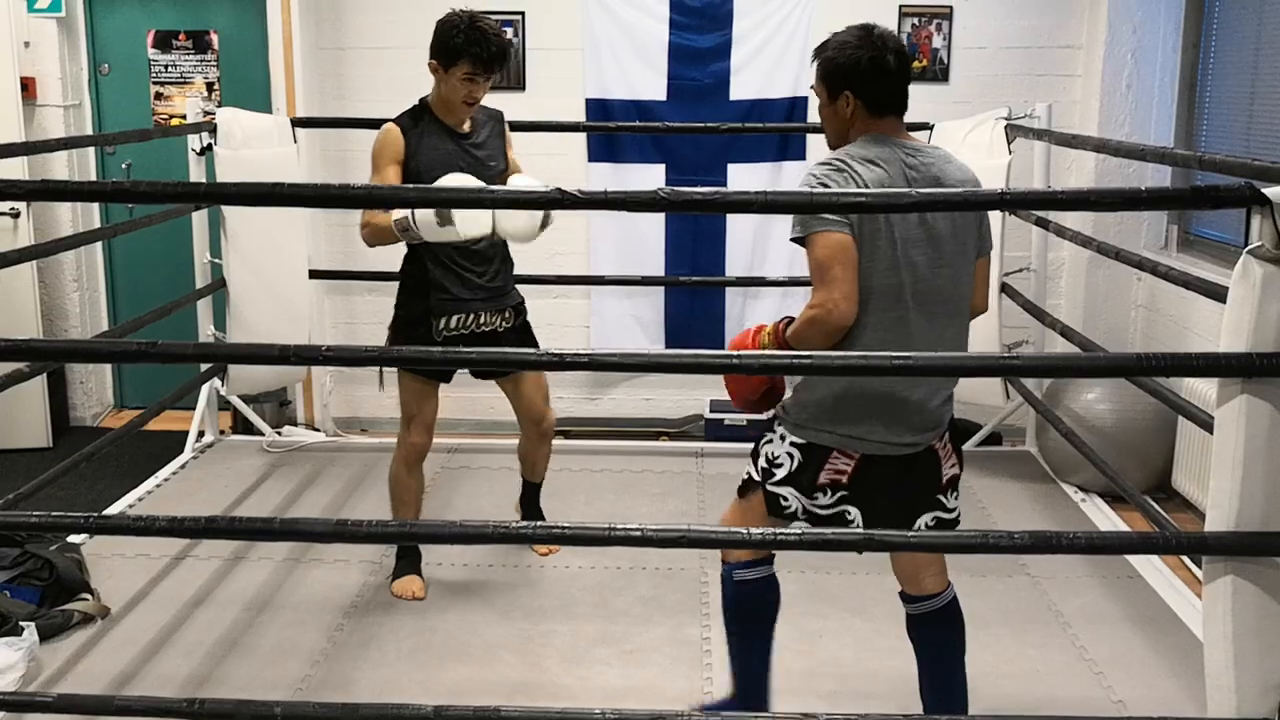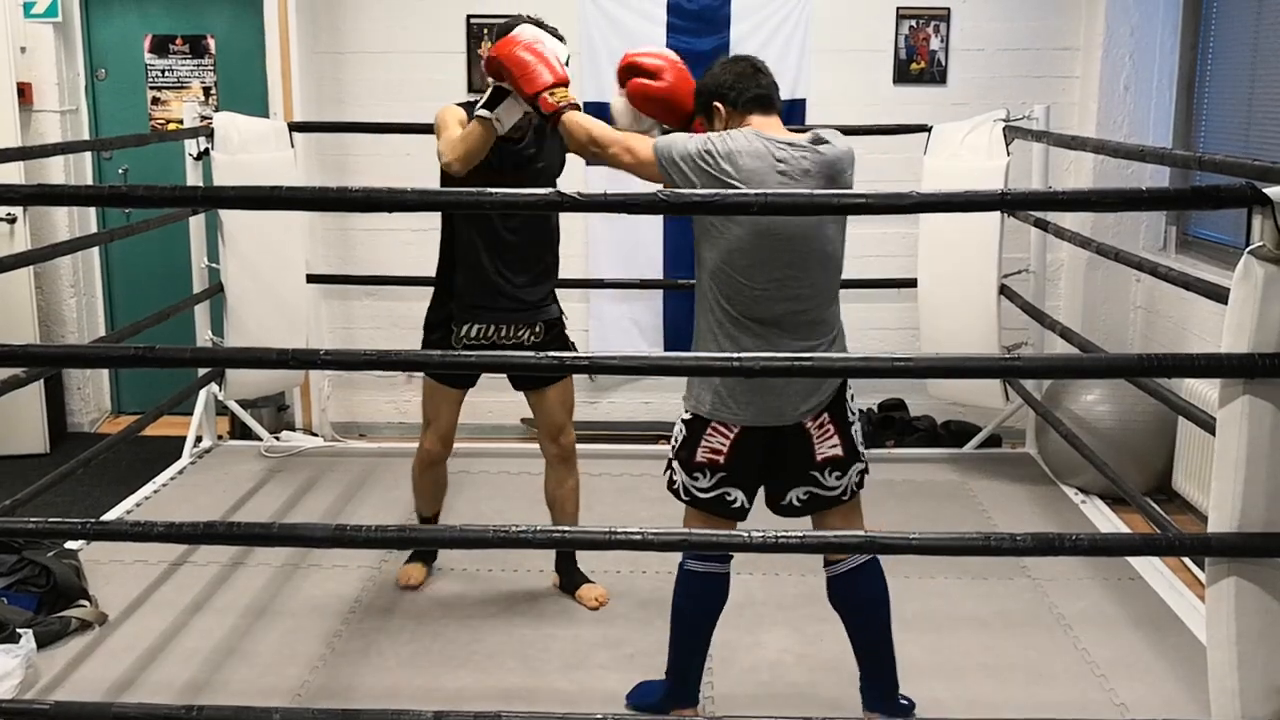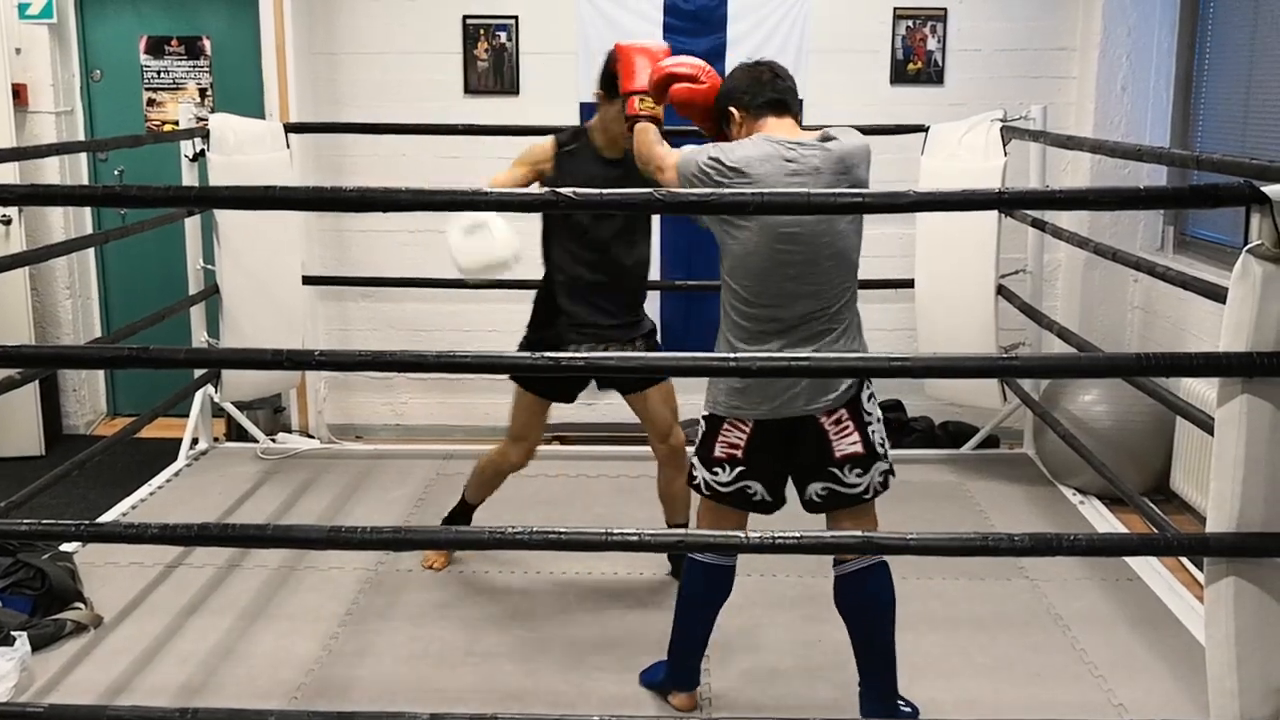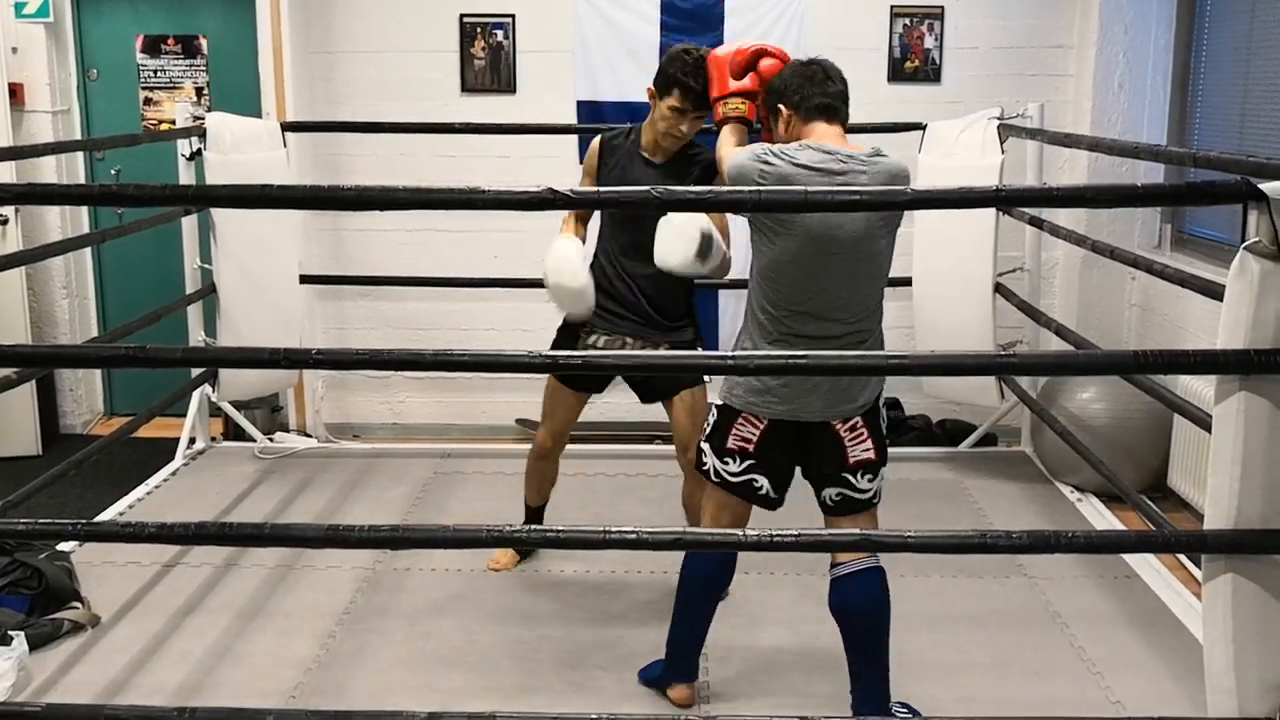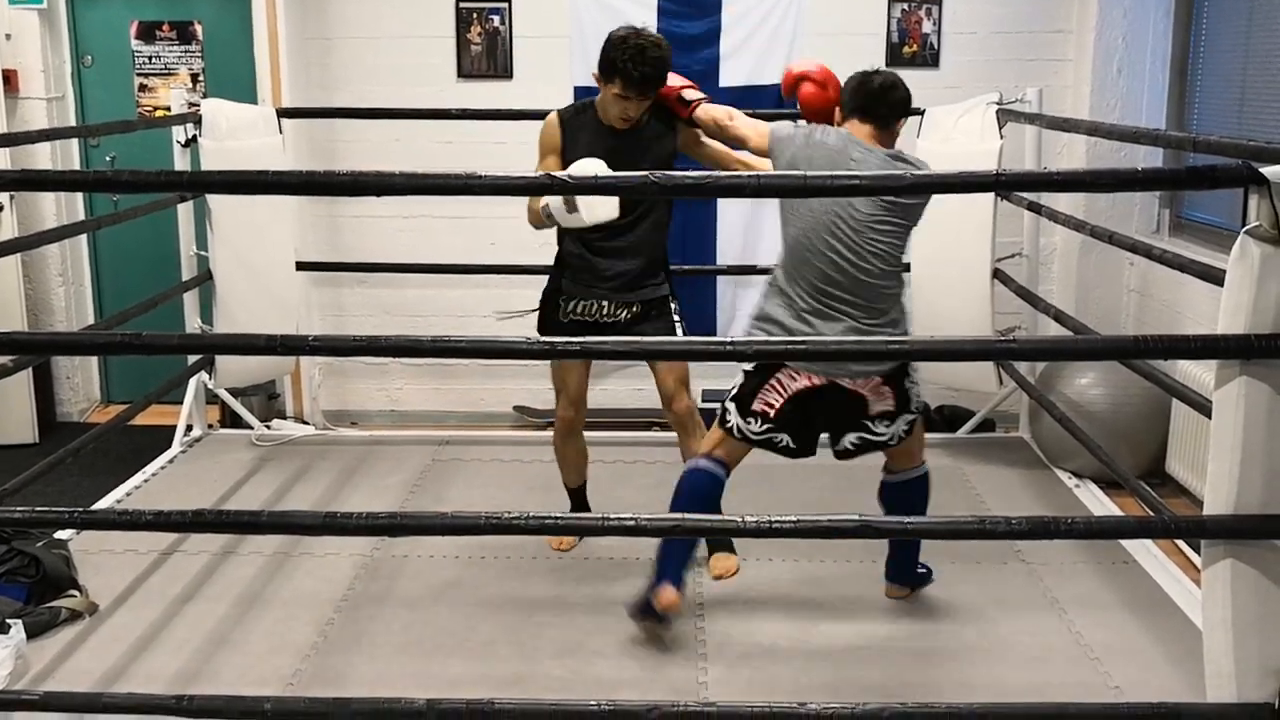
dt=0.7s
person 1, frame 1
left shoulder: (835, 177)
right shoulder: (961, 179)
left elbow: (834, 310)
right elbow: (975, 302)
left wrist: (775, 343)
left hip: (838, 425)
right hip: (924, 423)
left knee: (741, 539)
right knee: (925, 579)
person 1, frame 2
left shoulder: (707, 158)
right shoulder: (836, 159)
left elbow: (604, 144)
left wrist: (552, 97)
right wrist: (680, 109)
left hip: (727, 401)
right hip: (817, 396)
left knee: (707, 545)
right knee: (847, 542)
person 1, frame 3
left shoulder: (721, 166)
right shoulder: (851, 153)
left elbow: (654, 162)
left wrist: (641, 103)
right wrist: (713, 100)
left hip: (747, 397)
right hip: (834, 391)
left knee: (713, 537)
right knee: (856, 543)
person 1, frame 4
left shoulder: (765, 172)
right shoulder: (893, 176)
left elbow: (728, 154)
left wrist: (732, 107)
right wrist: (783, 84)
left hip: (761, 394)
right hip: (850, 397)
left knee: (718, 526)
right knee: (855, 548)
person 1, frame 5
left shoulder: (805, 143)
right shoulder: (914, 181)
left elbow: (730, 124)
left wrist: (687, 99)
right wrist: (822, 105)
left hip: (789, 353)
right hip: (874, 359)
left knee: (716, 452)
right knee: (907, 454)
left ankle: (666, 585)
right ankle: (901, 574)
person 2, frame 1
left shoulder: (495, 125)
right shoulder: (399, 136)
left elbow: (518, 192)
right elbow: (371, 229)
left wrist: (532, 209)
right wrist: (416, 221)
left hip: (498, 302)
right hip: (429, 309)
left knee: (541, 421)
right knee: (415, 440)
left ankle: (530, 506)
right ankle: (408, 555)
person 2, frame 2
left shoulder: (554, 126)
right shoulder: (461, 117)
right elbow: (455, 163)
right wrist: (504, 98)
left hip: (535, 312)
right hip: (463, 312)
left knee: (561, 444)
right knee: (435, 443)
left ankle: (566, 565)
right ankle: (425, 541)
person 2, frame 3
right shoulder: (554, 153)
left hip: (627, 327)
right hip: (561, 328)
left knee: (673, 445)
right knee: (516, 452)
left ankle: (682, 556)
right ankle: (455, 523)
person 2, frame 4
left shoulder: (710, 172)
right shoulder: (607, 149)
left elbow: (720, 267)
right elbow: (577, 210)
left wrist: (709, 248)
right wrist: (566, 250)
left hip: (669, 334)
right hip: (598, 323)
left knee: (697, 455)
right knee: (548, 441)
right ankle: (528, 532)
person 2, frame 5
left shoulder: (669, 126)
right shoulder: (562, 126)
left elbow: (729, 161)
right elbow: (536, 215)
right wrist: (560, 205)
left hip: (645, 291)
right hip: (575, 290)
left knee: (682, 409)
right knee: (568, 416)
left ankle: (713, 531)
right ankle: (579, 510)
